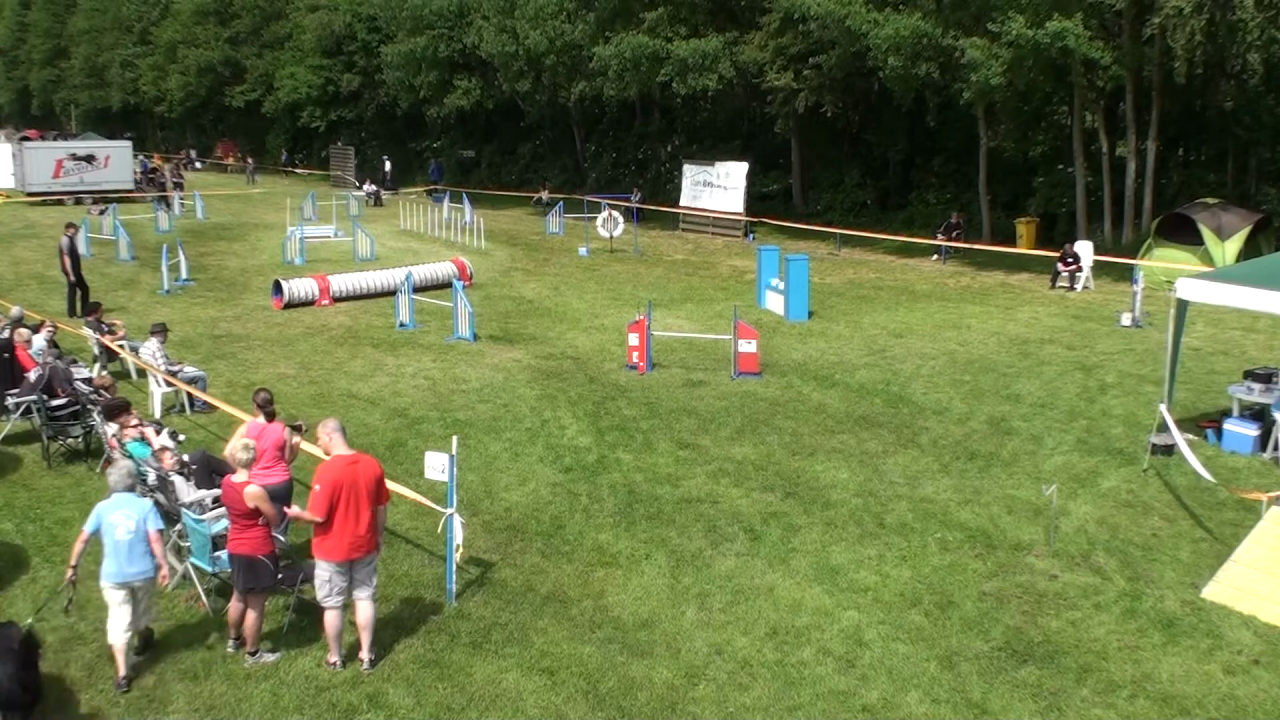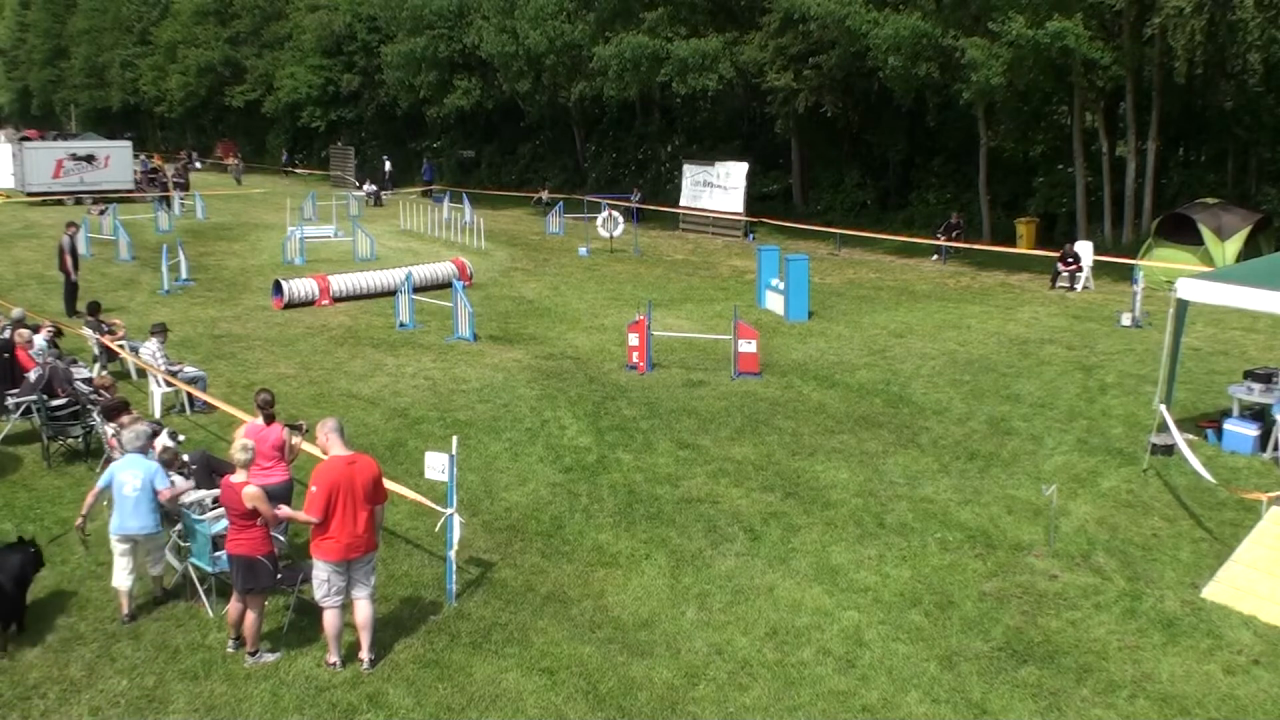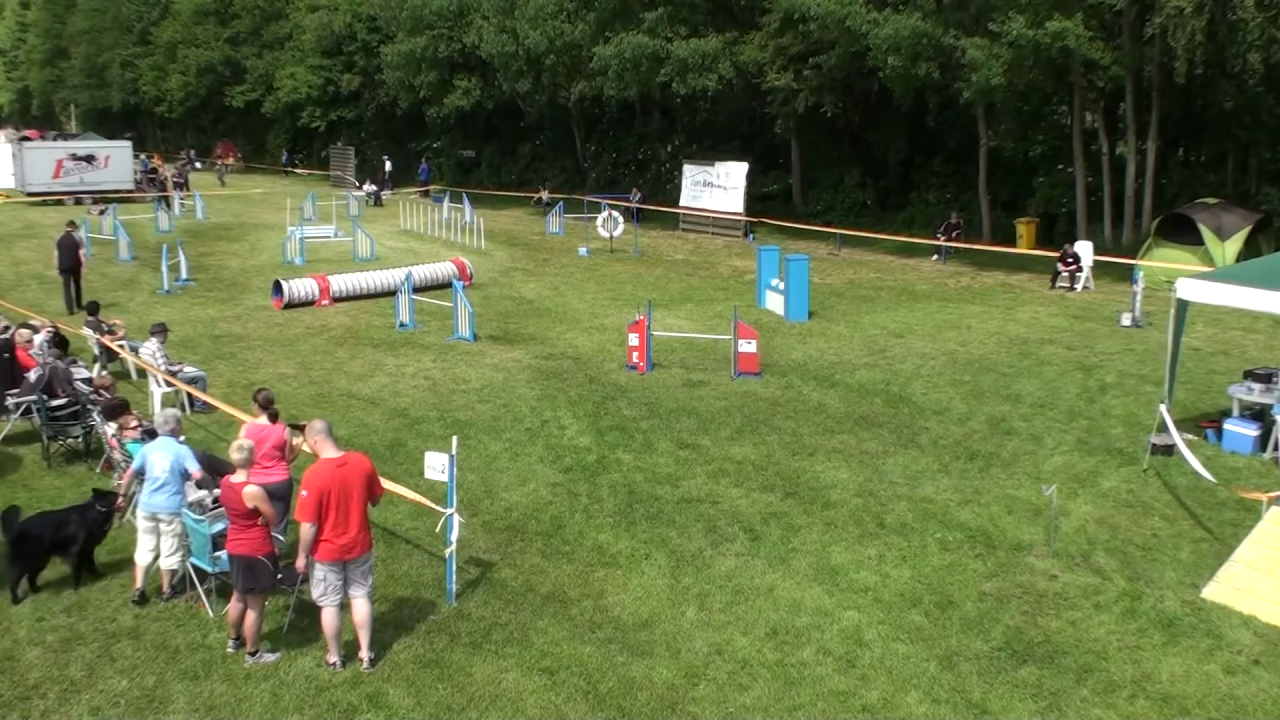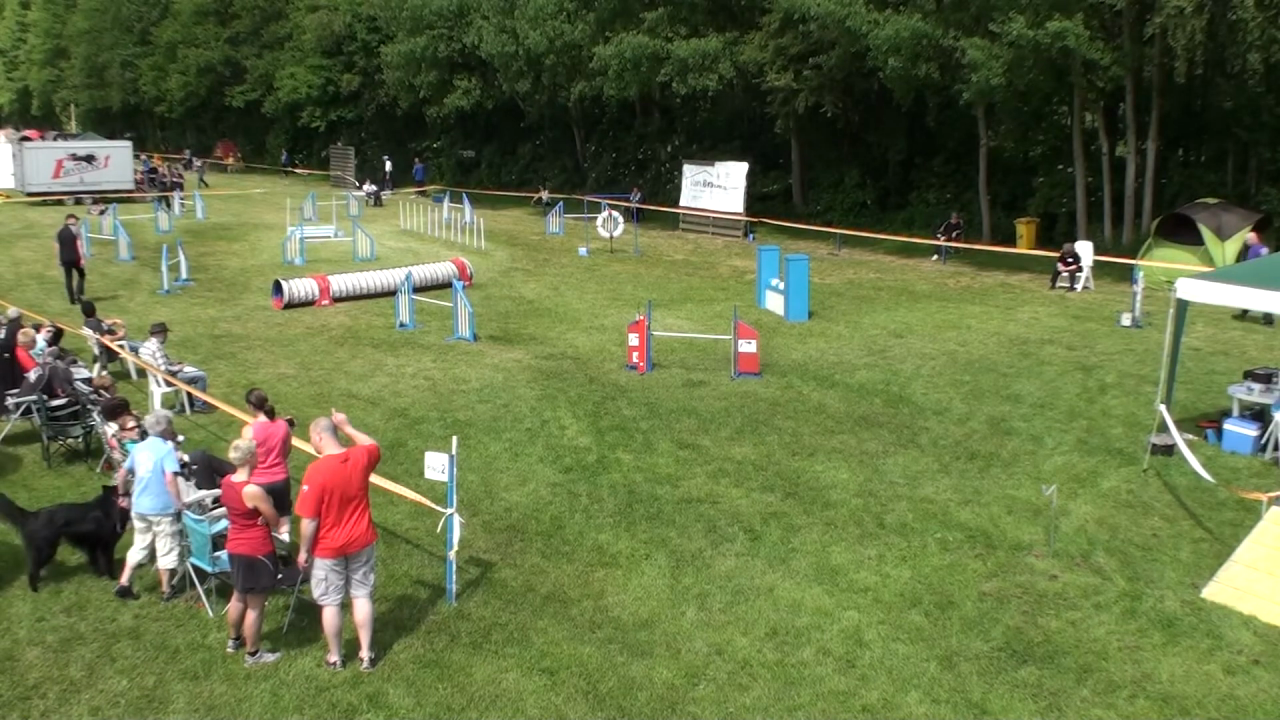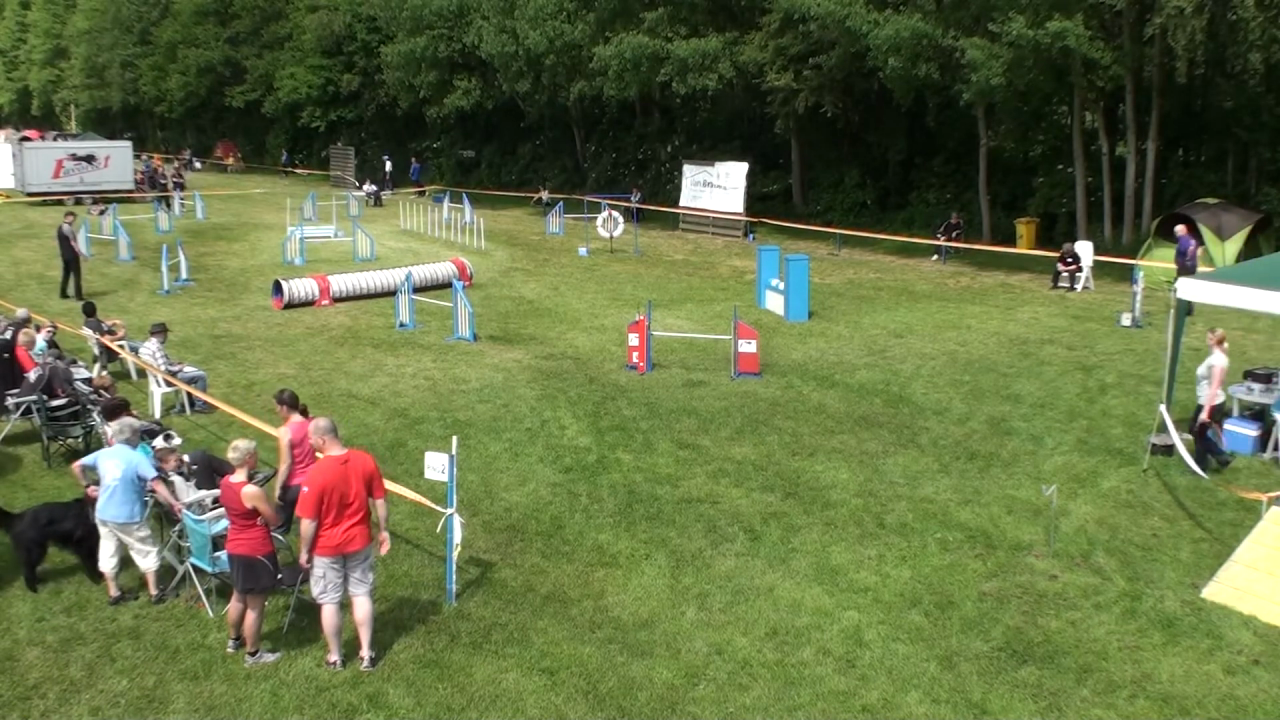
dt=1s
person 1, frame 1
left shoulder: (327, 470)
right shoulder: (372, 464)
left elbow: (318, 516)
right elbow: (381, 507)
left wrist: (297, 514)
right wrist: (378, 536)
left hip: (333, 549)
right hip: (365, 545)
left knee: (332, 605)
right knee: (364, 598)
left ankle: (335, 657)
right ankle: (367, 655)
person 1, frame 2
left shoulder: (324, 471)
right shoulder: (370, 464)
left elbow: (314, 517)
right elbow: (378, 507)
left wrist: (290, 514)
right wrist: (375, 536)
left hip: (331, 549)
right hip: (363, 545)
left knee: (331, 604)
right knee: (363, 598)
left ankle: (334, 657)
right ankle: (366, 655)
person 1, frame 3
left shoulder: (314, 475)
right shoulder: (362, 462)
left elbow: (308, 523)
right elbow: (376, 498)
left wrist: (302, 555)
left hip: (327, 550)
right hip: (359, 545)
left knee: (329, 604)
right knee: (361, 597)
left ankle: (334, 657)
right ankle: (366, 654)
person 1, frame 4
left shoulder: (317, 471)
right shoulder: (362, 457)
left elbow: (309, 519)
right elbow: (372, 447)
left wrist: (304, 550)
right wrist: (347, 427)
left hip: (328, 548)
right hip: (361, 543)
left knee: (330, 603)
right knee: (362, 596)
left ankle: (335, 657)
right ankle: (366, 654)
person 1, frame 5
left shoulder: (317, 473)
right shoulder: (366, 461)
left elbow: (309, 520)
right elbow: (380, 502)
left wrist: (304, 551)
right wrist: (383, 530)
left hip: (326, 547)
right hip: (360, 541)
left knee: (329, 601)
right knee: (361, 595)
left ankle: (335, 656)
right ankle: (366, 653)
person 2, frame 1
left shoulder: (226, 482)
right shoulder: (254, 490)
right elbow: (275, 519)
left hip: (235, 547)
right hip: (257, 552)
left knee: (239, 597)
right knee: (255, 606)
left ankle: (233, 640)
right ankle: (252, 654)
person 2, frame 2
left shoulder: (225, 482)
right shoulder: (252, 491)
right elbow: (274, 519)
left hip: (234, 547)
right hip: (255, 553)
left knee: (239, 597)
right knee: (255, 606)
left ankle: (233, 640)
right ankle: (253, 654)
person 2, frame 3
left shoulder: (225, 483)
right shoulder: (253, 491)
right elbow: (274, 519)
left hip: (234, 547)
right hip: (256, 552)
left knee: (239, 596)
right knee: (255, 605)
left ankle: (233, 640)
right ankle: (253, 654)
person 2, frame 4
left shoulder: (226, 482)
right shoulder: (253, 491)
right elbow: (275, 521)
left hip: (235, 547)
right hip: (256, 552)
left knee: (239, 596)
right knee: (255, 605)
left ankle: (233, 640)
right ankle: (252, 654)
person 2, frame 5
left shoulder: (225, 483)
right shoulder: (252, 491)
right elbow: (274, 520)
right wrist: (264, 512)
left hip: (234, 547)
right hip: (256, 552)
left knee: (239, 596)
right knee: (255, 606)
left ankle: (233, 640)
right ankle: (253, 654)
person 3, frame 1
left shoulder: (102, 508)
right shoulder: (146, 506)
left elbow: (82, 539)
right elbow: (155, 539)
left wrist: (72, 566)
right wrist: (163, 565)
left hip: (113, 575)
right hip: (143, 571)
left knee: (119, 622)
right knee: (142, 611)
left ankle: (122, 675)
right ankle: (143, 640)
person 3, frame 2
left shoulder: (115, 467)
right shoulder: (153, 467)
left elbow: (94, 493)
right elbow: (166, 496)
left wrist: (83, 516)
left hip: (120, 528)
right hip: (148, 527)
left knee: (123, 569)
right knee: (154, 561)
left ankle: (126, 612)
right ankle: (158, 593)
person 3, frame 3
left shoulder: (147, 448)
right shoulder: (181, 450)
left elbow: (129, 475)
right elbow: (197, 475)
left wrist: (122, 496)
left hip: (146, 506)
right hip: (170, 509)
left knee: (145, 548)
right knee: (170, 551)
left ankle: (138, 590)
right ankle: (167, 591)
person 3, frame 4
left shoulder: (138, 448)
right shoulder: (166, 450)
left elbow: (122, 474)
right elbow: (170, 478)
right wrist: (178, 502)
left hip: (139, 508)
right hip: (161, 509)
left knee: (140, 546)
right knee: (167, 549)
left ankle: (123, 583)
right ankle: (167, 590)
person 3, frame 5
left shoulder: (103, 454)
right shoulder: (137, 459)
left elbow: (76, 466)
right elbow: (156, 484)
left wrist: (87, 487)
right wrist: (174, 503)
left hip: (104, 515)
right hip: (128, 518)
left knee: (109, 553)
right knee: (147, 552)
left ankle: (114, 593)
right ankle: (155, 593)
